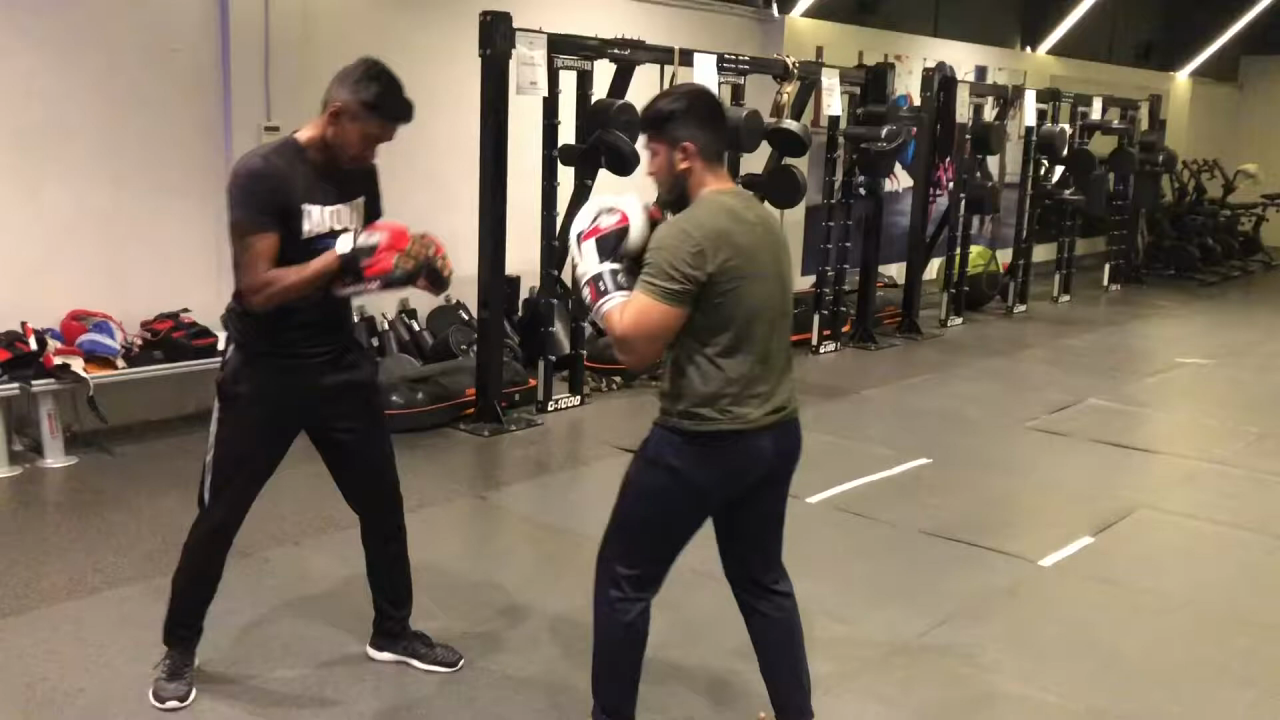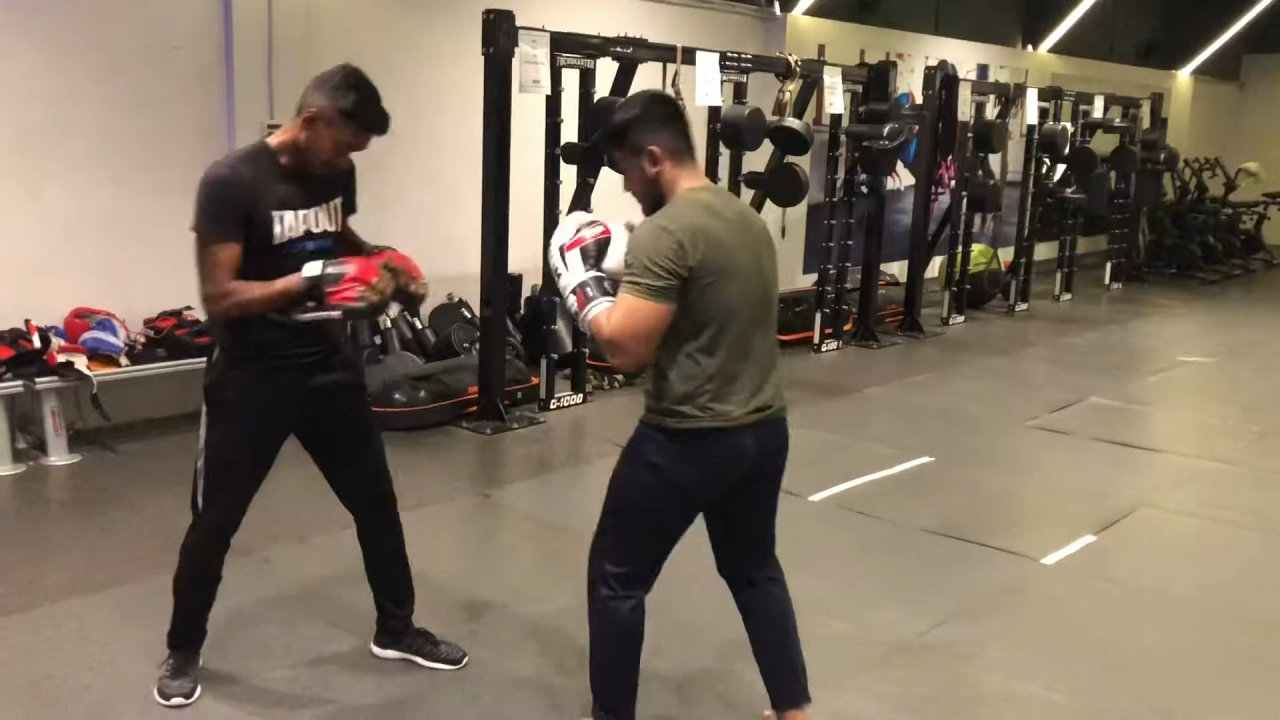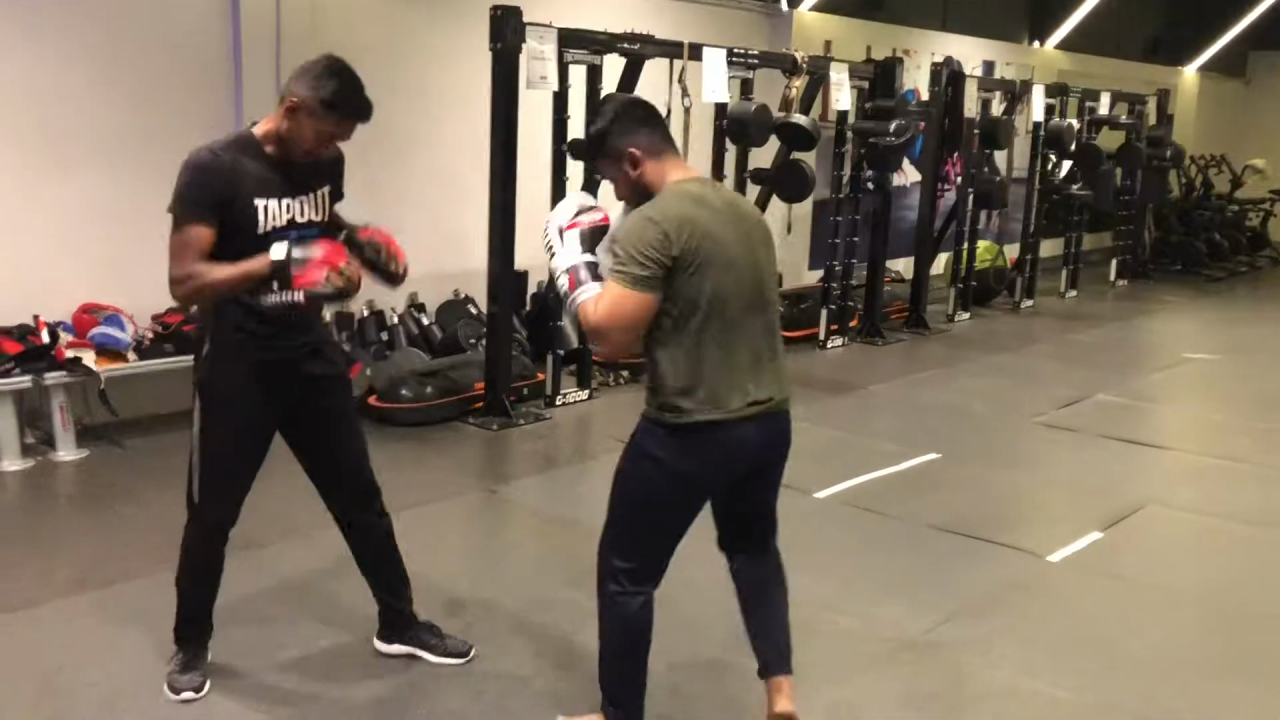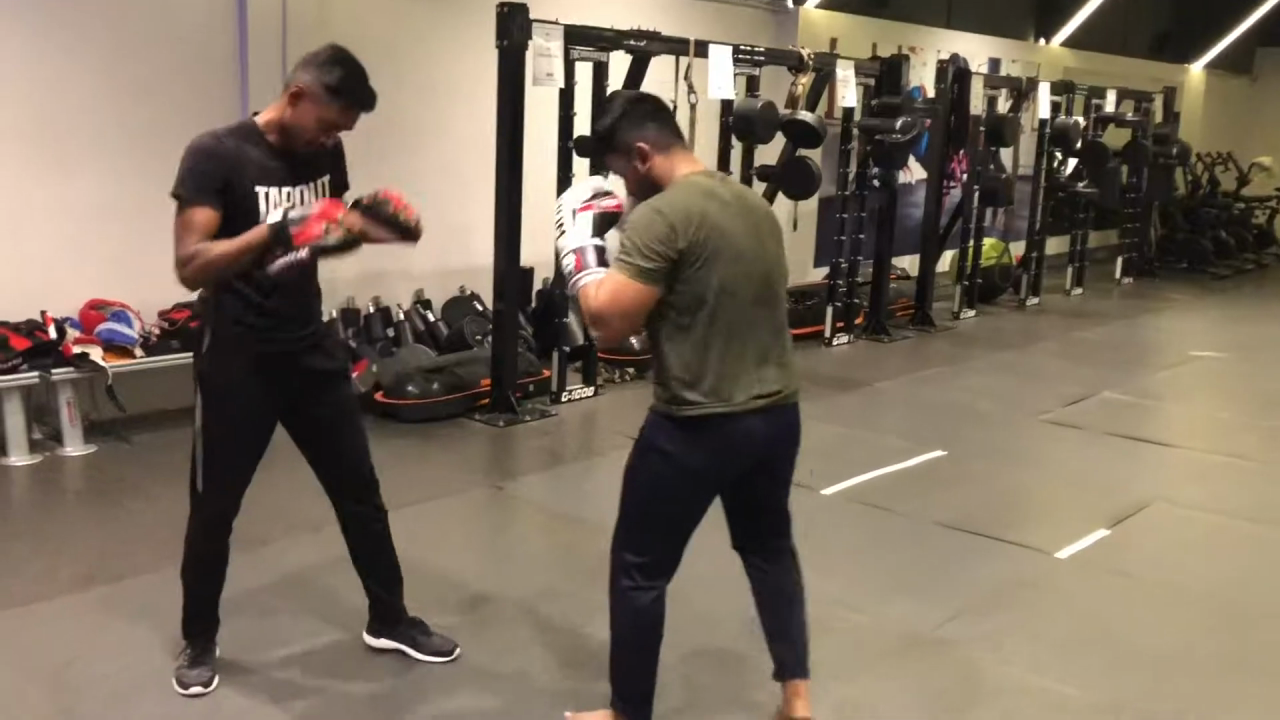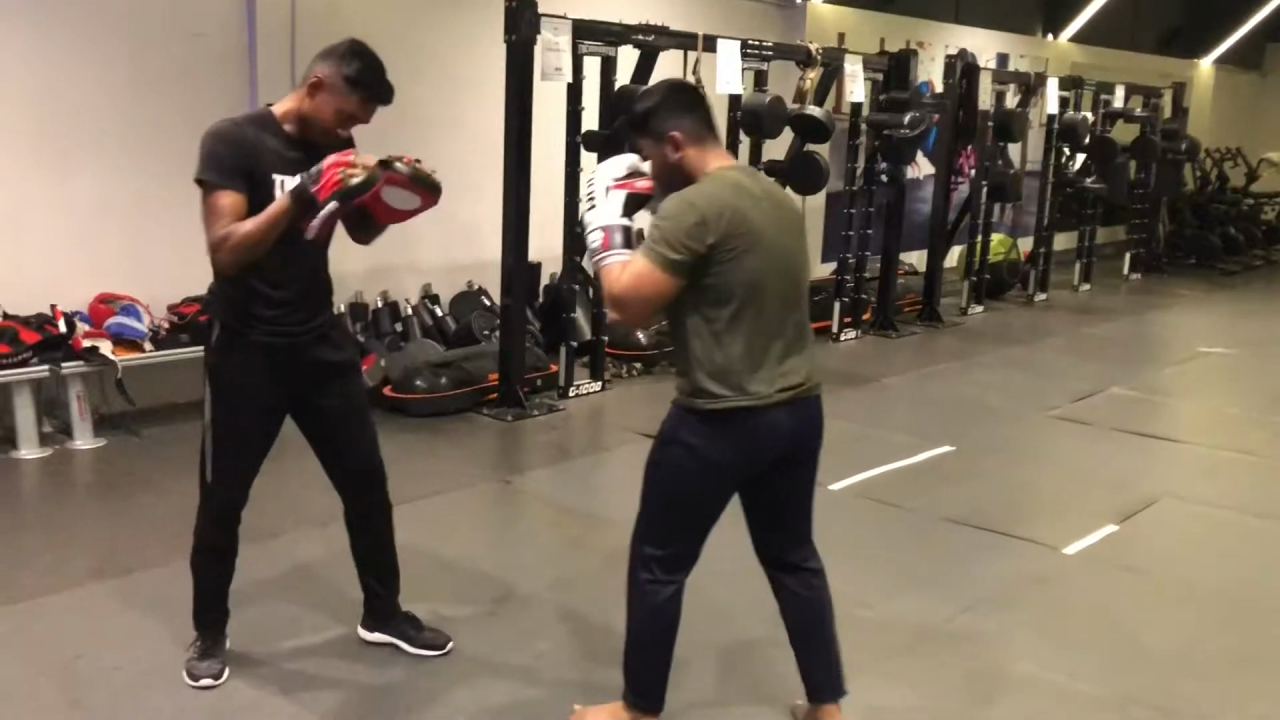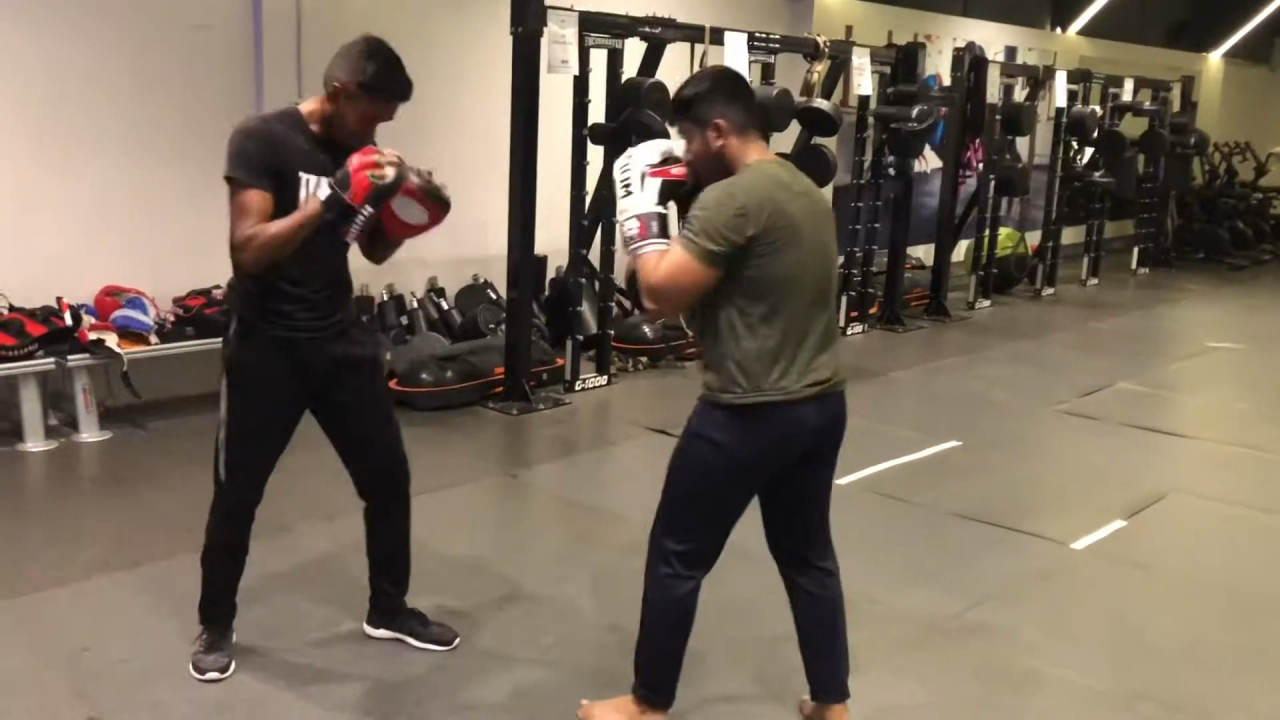
dt=0.1s
person 1, frame 1
left shoulder: (358, 172)
right shoulder: (260, 174)
right elbow: (252, 287)
left wrist: (414, 259)
right wrist: (350, 253)
left hip: (338, 364)
right hip: (263, 369)
left knee: (382, 501)
right knee: (219, 517)
left ankle: (393, 631)
right ankle: (179, 651)
person 1, frame 2
left shoulder: (337, 173)
right shoulder: (231, 180)
right elbow: (220, 299)
left wrist: (383, 270)
right wrist: (312, 278)
left hip: (326, 367)
right hip: (247, 373)
left knee: (376, 501)
right knee: (214, 520)
left ankle: (396, 629)
right ankle: (183, 651)
person 1, frame 3
left shoulder: (322, 164)
right shoulder: (213, 168)
right elbow: (185, 282)
left wrist: (370, 248)
right wrist: (278, 261)
left hip: (311, 358)
right hip: (237, 367)
left knee: (359, 497)
right knee: (211, 514)
left ankle: (399, 623)
right ankle: (191, 646)
person 1, frame 4
left shoulder: (324, 154)
right shoulder: (214, 155)
right elbow: (191, 266)
left wrist: (371, 222)
right wrist: (281, 230)
left hip: (311, 350)
right hip: (238, 359)
left knee: (359, 489)
right knee: (214, 507)
left ankle: (389, 619)
right ankle: (199, 641)
person 1, frame 5
left shoulder: (338, 148)
right shoulder: (233, 141)
left elbow: (362, 229)
right elbow: (225, 251)
right wrist: (310, 193)
left hip: (320, 341)
right hip: (248, 348)
left knee: (366, 482)
right knee: (223, 496)
left ankle: (382, 613)
right ankle: (210, 633)
person 1, frame 6
left shoulder: (357, 149)
right shoulder: (260, 139)
left elbow: (374, 250)
right elbow: (248, 251)
left wrist: (410, 215)
right wrist: (334, 199)
left hip: (340, 337)
right hip: (266, 344)
left knee: (388, 476)
right knee: (237, 492)
left ankle: (388, 609)
right ankle: (216, 627)
person 2, frame 1
left shoulder: (687, 232)
right shoulder: (763, 220)
left elbow: (635, 344)
left wrist: (596, 269)
right wrist: (640, 250)
left hip: (700, 443)
right hip: (775, 433)
left knee: (623, 580)
right knee: (762, 578)
person 2, frame 2
left shoulder: (665, 230)
right shoulder: (745, 217)
left elbow: (626, 346)
left wrist: (580, 279)
right wrist: (625, 264)
left hip: (684, 440)
right hip: (762, 430)
left knee: (616, 577)
right knee: (754, 571)
person 2, frame 3
left shoulder: (653, 224)
right shoulder: (744, 210)
left elbow: (611, 336)
left wrist: (572, 264)
right wrist: (617, 249)
left hip: (689, 434)
right hip: (767, 420)
left knee: (626, 573)
right knee: (753, 548)
person 2, frame 4
left shoulder: (661, 216)
right shoulder: (753, 203)
left elbow: (608, 322)
left wrist: (578, 245)
left hip: (697, 427)
right hip: (776, 414)
left knee: (639, 569)
right knee: (768, 547)
person 2, frame 5
left shoulder: (697, 207)
right shoulder: (776, 197)
left elbow: (628, 305)
left wrist: (605, 221)
right wrist: (651, 214)
left hip: (721, 422)
right hip: (796, 410)
left knee: (656, 560)
right knee: (792, 556)
person 2, frame 6
left shoulder: (733, 199)
right shoulder: (809, 193)
left elbow: (662, 294)
left wrist: (640, 209)
left hip: (747, 416)
right hip: (821, 405)
left knee: (676, 556)
right knee: (808, 555)
